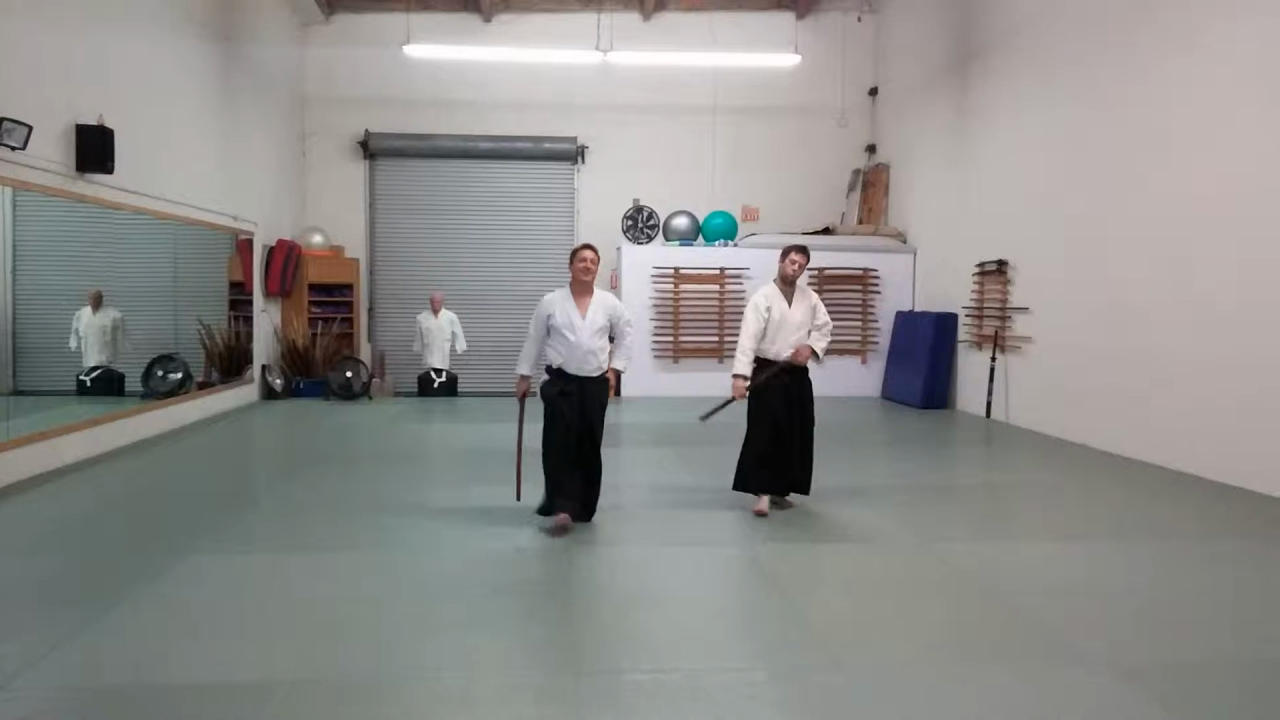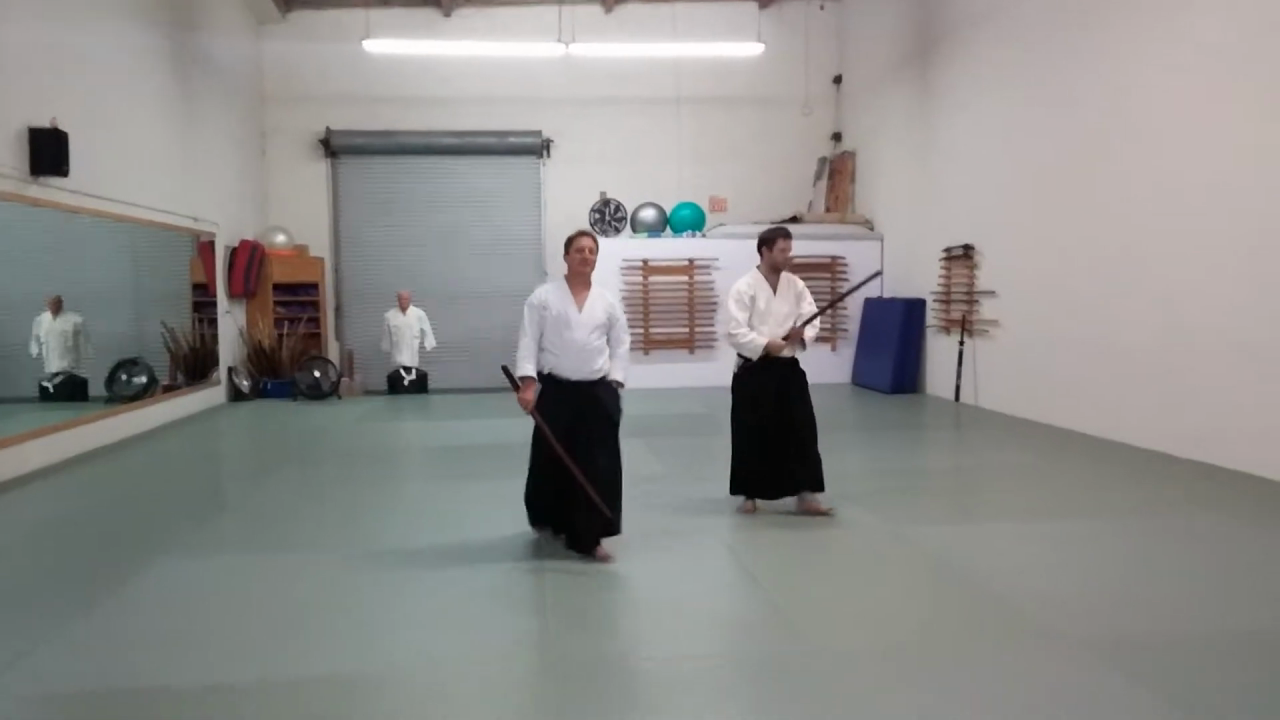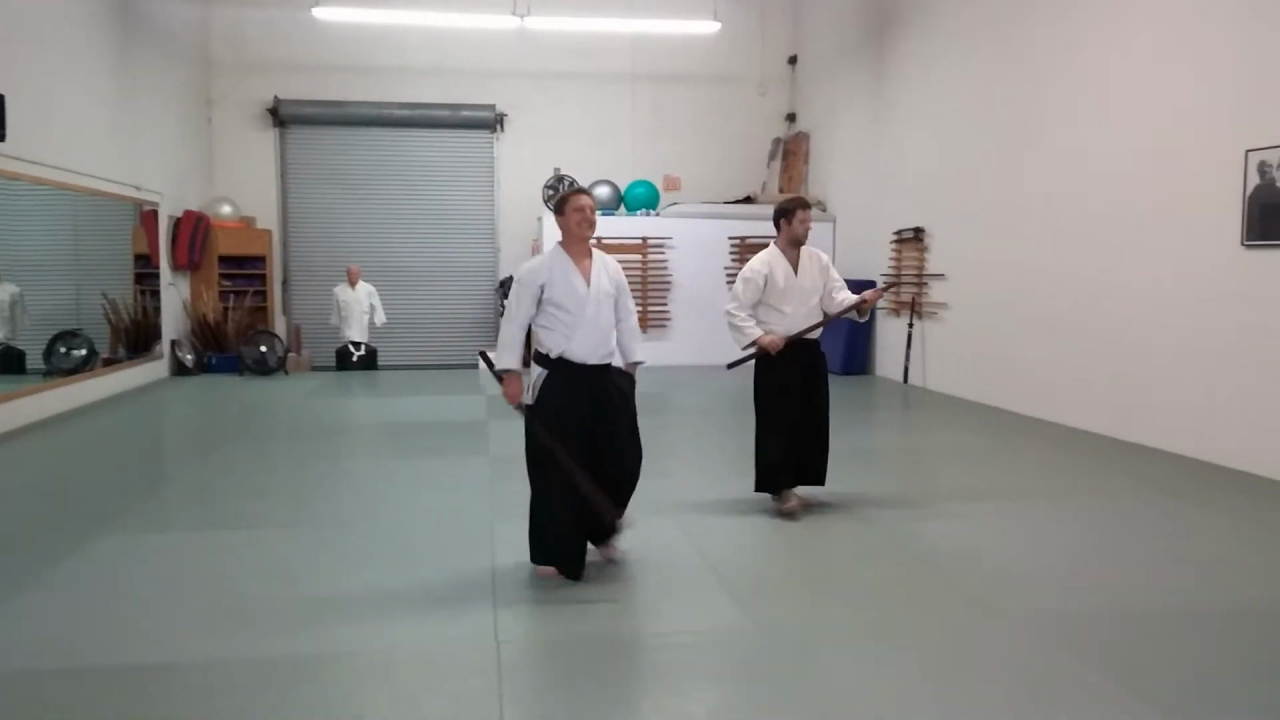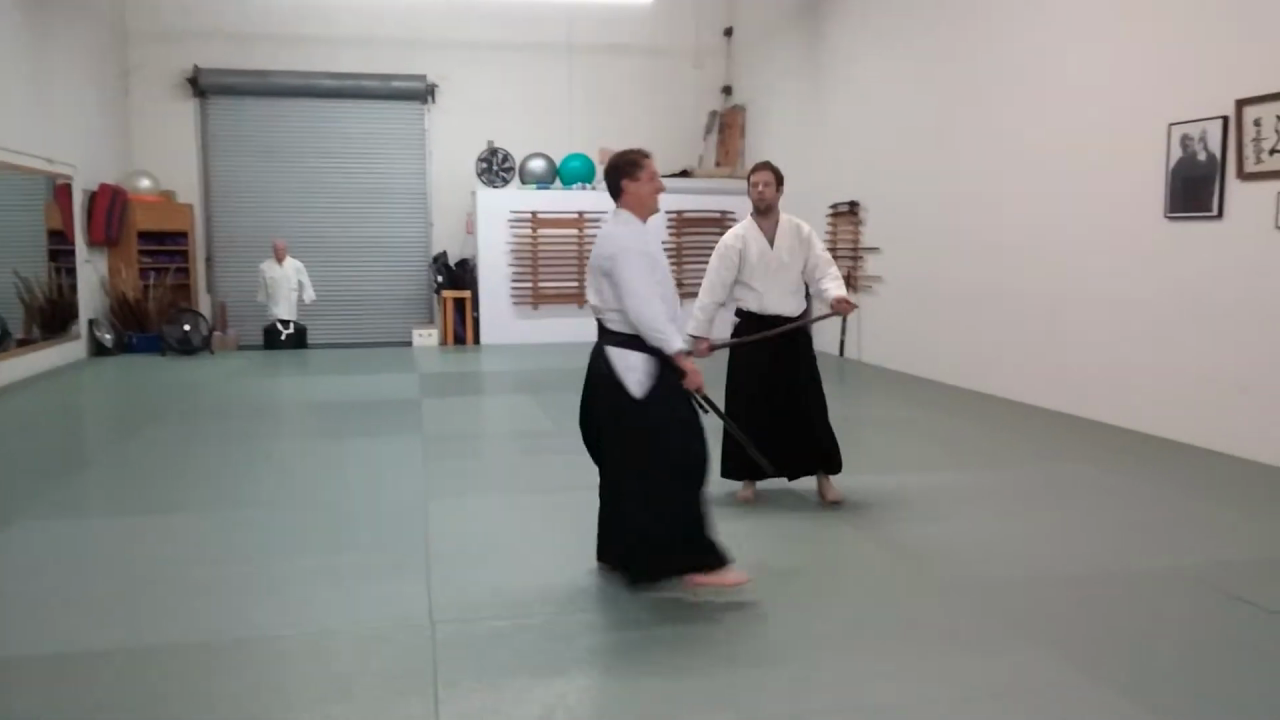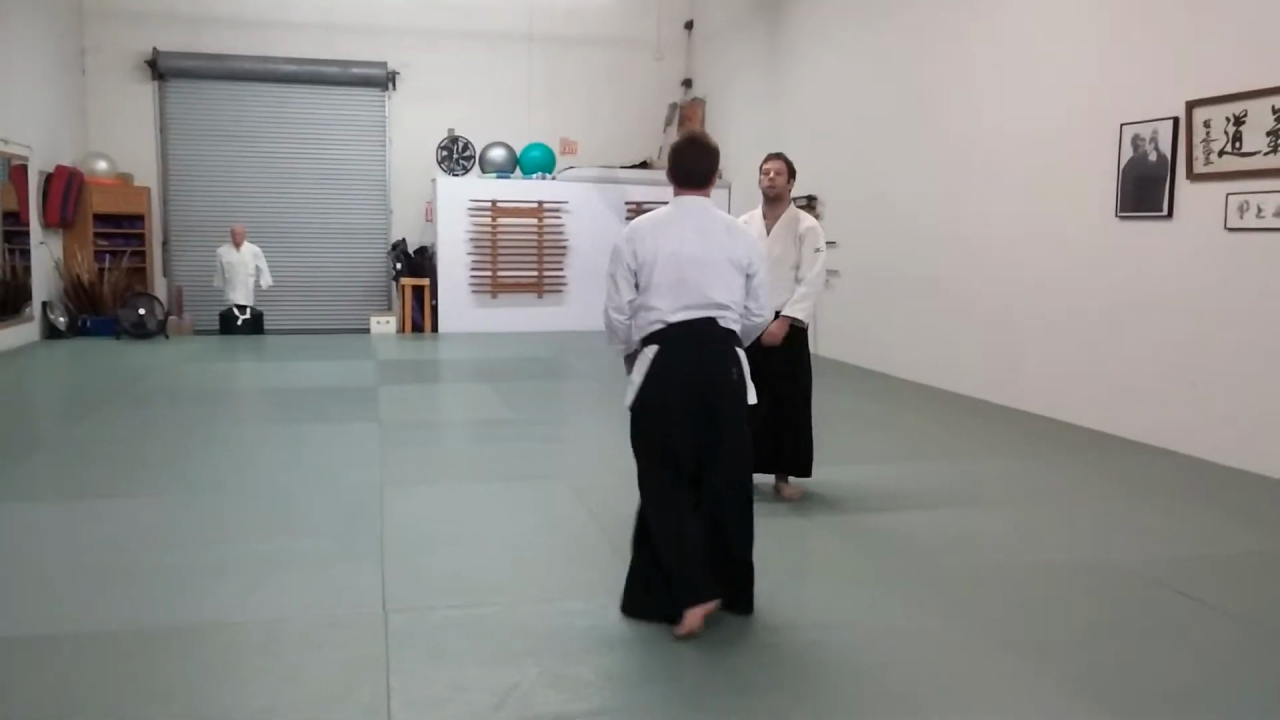
dt=0.7s
person 1, frame 1
left shoulder: (609, 303)
right shoulder: (550, 302)
left elbow: (625, 336)
right elbow: (534, 340)
left wrist: (614, 369)
right wrist: (524, 376)
left hip: (595, 385)
right hip: (561, 383)
left knee: (588, 449)
right knee: (559, 445)
left ankle: (580, 505)
right ankle: (561, 508)
person 1, frame 2
left shoulder: (607, 301)
right shoulder: (543, 296)
left elbow: (619, 346)
right elbow: (528, 341)
left wrist: (614, 384)
right wrist: (527, 383)
left hip: (596, 392)
right hip: (555, 390)
left knee: (600, 465)
right knee: (549, 458)
left ankle: (591, 537)
right ankle: (550, 518)
person 1, frame 3
left shoulder: (611, 268)
right shoulder: (537, 269)
left elbow: (626, 320)
right elbow: (514, 323)
left wrist: (631, 364)
right wrist: (511, 372)
left hip: (604, 378)
right hip: (558, 381)
left knee: (620, 460)
right knee: (557, 471)
left ankle: (599, 530)
right ankle: (554, 554)
person 1, frame 4
left shoulder: (614, 234)
right shoulder: (630, 237)
right elbow: (643, 308)
left wrist: (673, 352)
right wrist: (682, 357)
left hip: (614, 359)
right hip: (632, 361)
left knee: (627, 458)
right knee: (671, 458)
left ankle: (624, 553)
right ankle: (693, 561)
person 1, frame 5
left shoulder: (640, 232)
right shoulder: (740, 235)
left elbow: (617, 312)
right elbow: (757, 315)
left wrist: (633, 353)
left hip: (665, 362)
right hip: (721, 363)
left knee: (666, 483)
right knee: (723, 480)
left ankle: (690, 593)
right ankle: (721, 587)
person 2, frame 1
left shoulder: (810, 298)
right shoulder: (762, 298)
left elbow: (824, 329)
right elbow: (748, 339)
left wrist: (811, 347)
right wrist: (740, 375)
left hip: (798, 375)
right hip: (768, 375)
left knee: (796, 435)
right knee: (764, 433)
left ankle: (779, 490)
right ankle: (761, 493)
person 2, frame 2
left shoulder: (795, 285)
right shoulder: (745, 287)
left elbow: (810, 319)
right elbow: (735, 331)
left wrist: (800, 335)
right wrist: (766, 344)
left hip: (788, 369)
right hip: (755, 371)
left knee: (802, 431)
right knee: (753, 435)
left ankle: (805, 493)
right ankle: (749, 494)
person 2, frame 3
left shoulder: (819, 261)
right shoulder: (760, 265)
left elbow: (835, 298)
right elbow: (736, 310)
left wrist: (861, 302)
right wrist: (759, 336)
left hip: (810, 353)
right hip: (776, 355)
left knee: (809, 423)
right knee: (778, 423)
left ankle: (787, 485)
right ankle: (781, 491)
person 2, frame 4
left shoulder: (803, 233)
right shoulder: (736, 238)
left elbow: (822, 272)
right elbow: (714, 288)
left wrist: (836, 296)
right wrist: (700, 332)
left hip: (794, 332)
right hip: (753, 331)
left knee: (808, 405)
right knee: (749, 407)
left ankle: (821, 476)
right ankle: (748, 476)
person 2, frame 5
left shoulder: (807, 227)
right shoulder: (743, 225)
left elbow: (811, 281)
left wrist: (784, 321)
left hip: (786, 327)
left knee: (789, 403)
left ankle: (783, 475)
